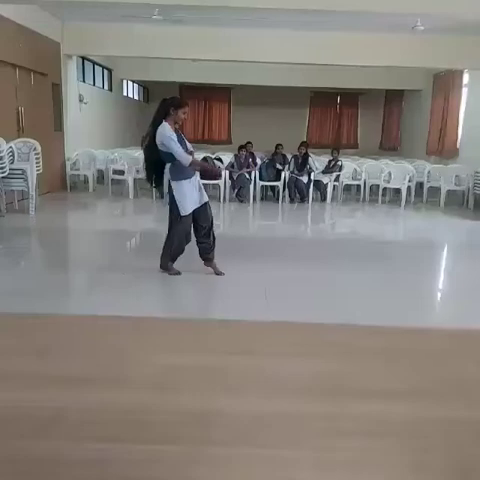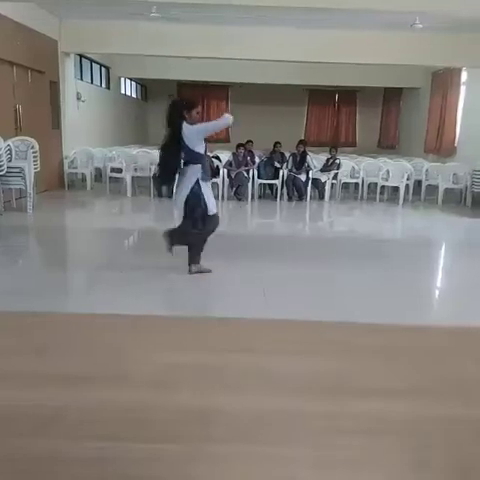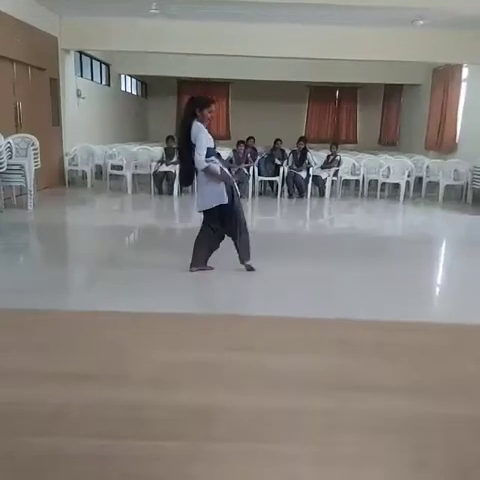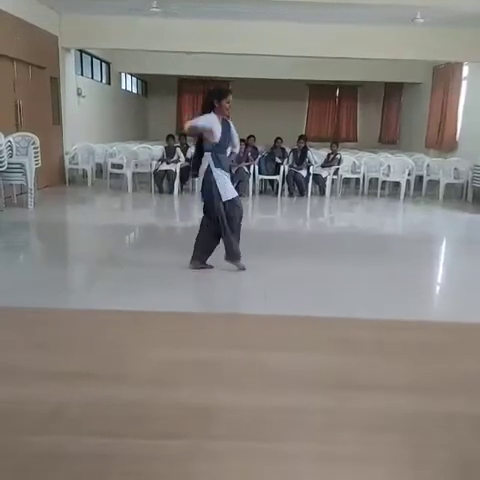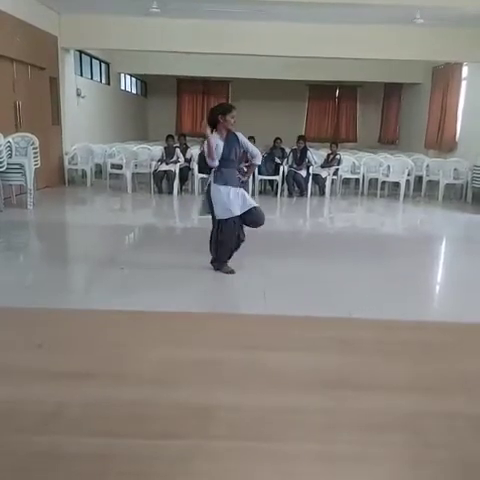
dt=0.4s
person 1, frame 1
left shoulder: (175, 130)
right shoulder: (164, 132)
left elbow: (189, 149)
right elbow: (183, 158)
left wrist: (194, 163)
right wrist: (208, 166)
left hip: (191, 179)
right hip: (179, 182)
left knee: (204, 219)
right knee: (182, 225)
left ankle: (209, 259)
right ankle: (166, 262)
person 1, frame 2
left shoulder: (181, 130)
right shoulder: (194, 130)
right elbow: (227, 120)
right wrist: (227, 116)
left hip: (197, 179)
right hip: (196, 181)
left knee: (196, 222)
right knee: (208, 222)
left ankle: (194, 263)
right ankle: (173, 236)
person 1, frame 3
left shoulder: (193, 128)
right shoulder: (201, 130)
right elbow: (199, 160)
right wrist: (218, 174)
left hip: (206, 179)
right hip: (214, 177)
left knee: (213, 222)
right knee: (234, 216)
left ankle: (198, 262)
right ankle: (244, 257)
person 1, frame 4
left shoulder: (228, 123)
right shoulder: (208, 119)
left elbow: (235, 145)
right elbow: (189, 126)
left wrist: (229, 161)
right wrist: (205, 132)
left hip: (222, 170)
right hip: (212, 171)
left knee: (213, 217)
right knee: (233, 211)
left ankle: (198, 259)
right ankle: (233, 255)
person 1, frame 5
left shoulder: (237, 137)
right shoulder: (212, 140)
left elbow: (256, 155)
right elbow: (213, 163)
left wrist: (247, 175)
right wrist: (209, 140)
left hip: (236, 186)
right hip: (219, 187)
left knee: (257, 218)
right knee: (228, 227)
right ankle: (219, 262)
